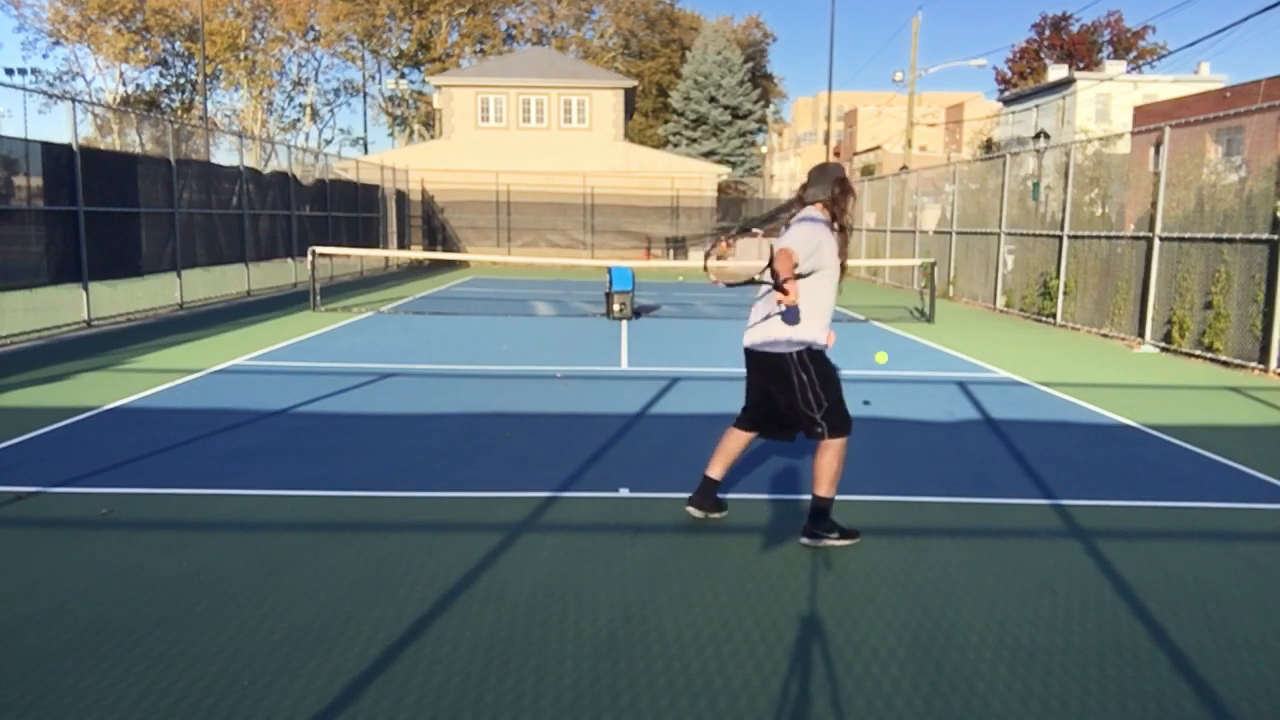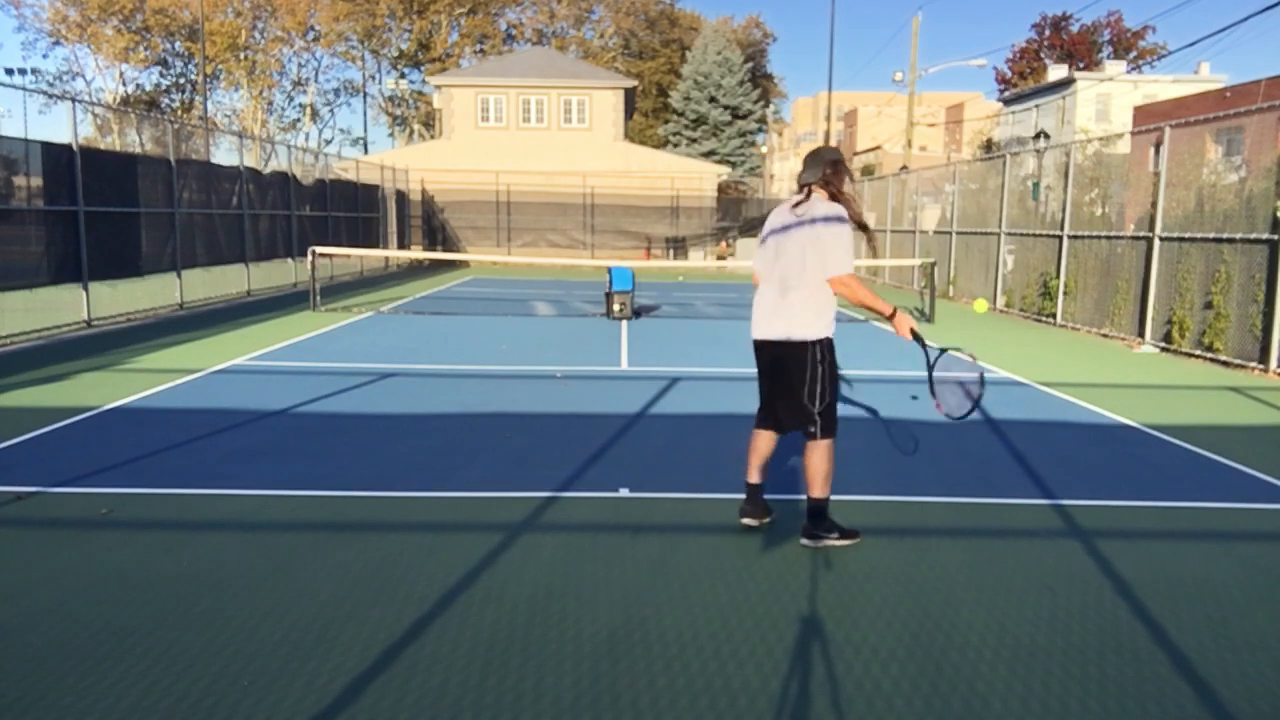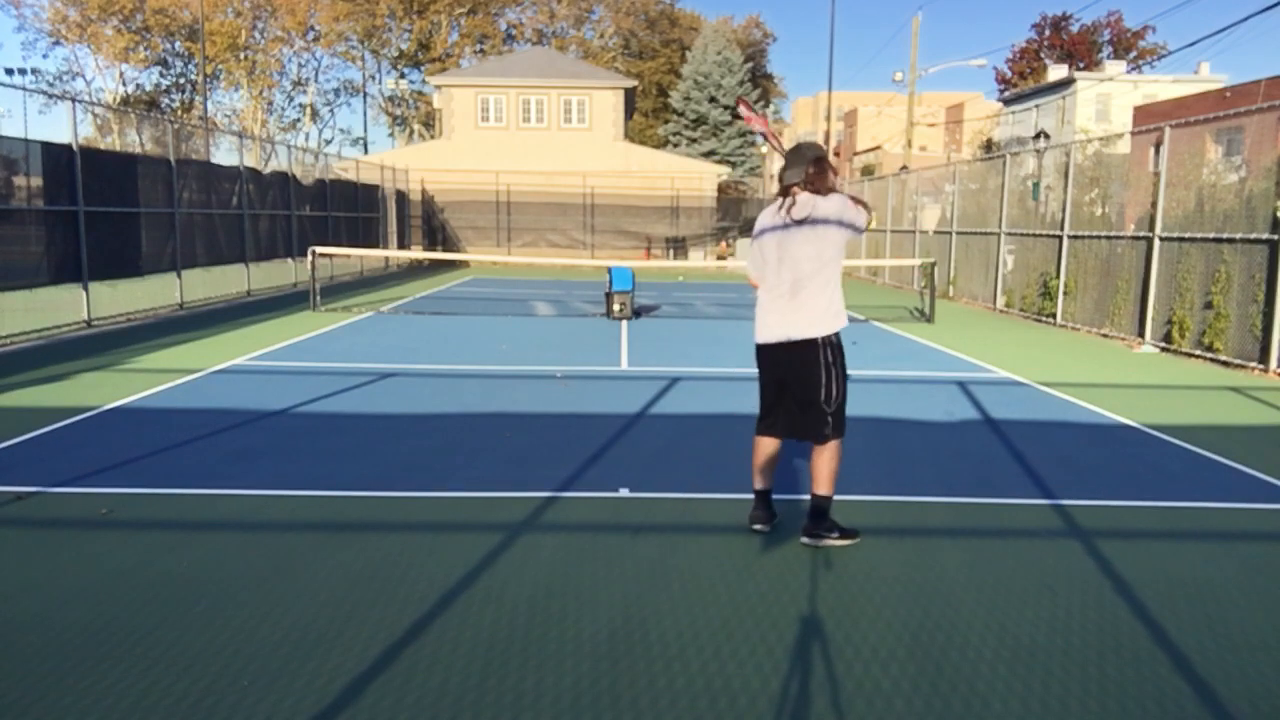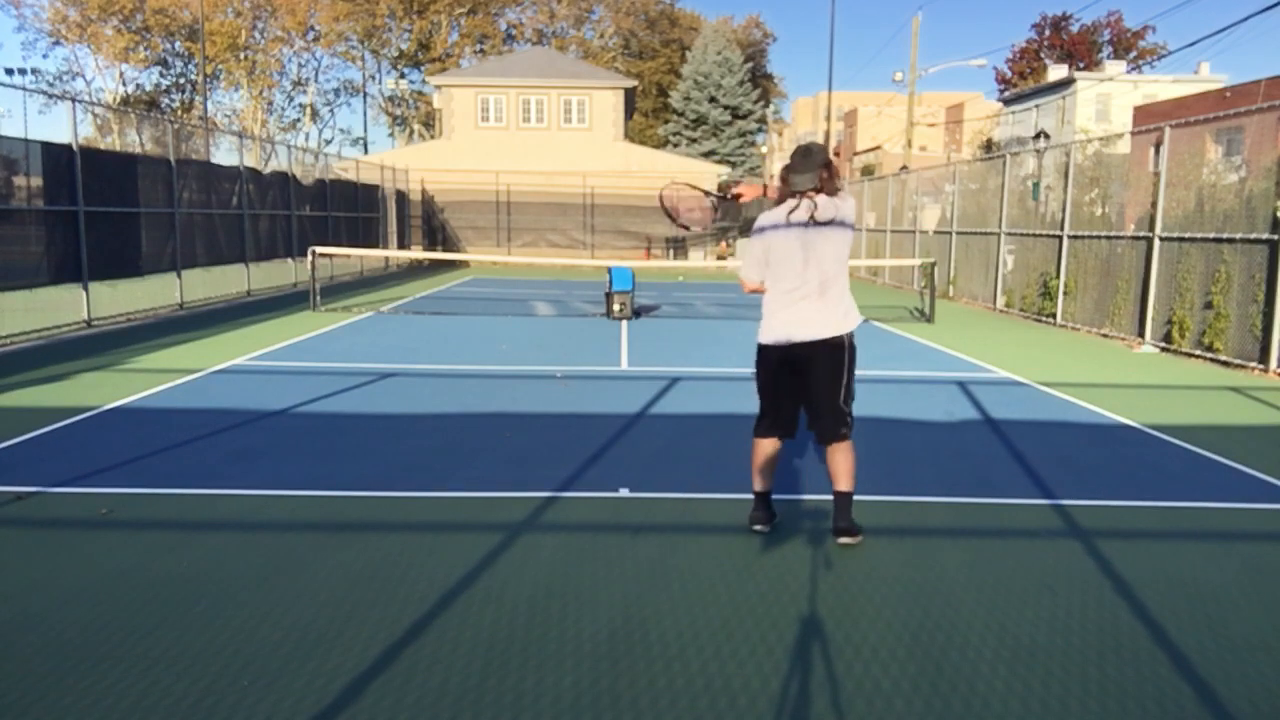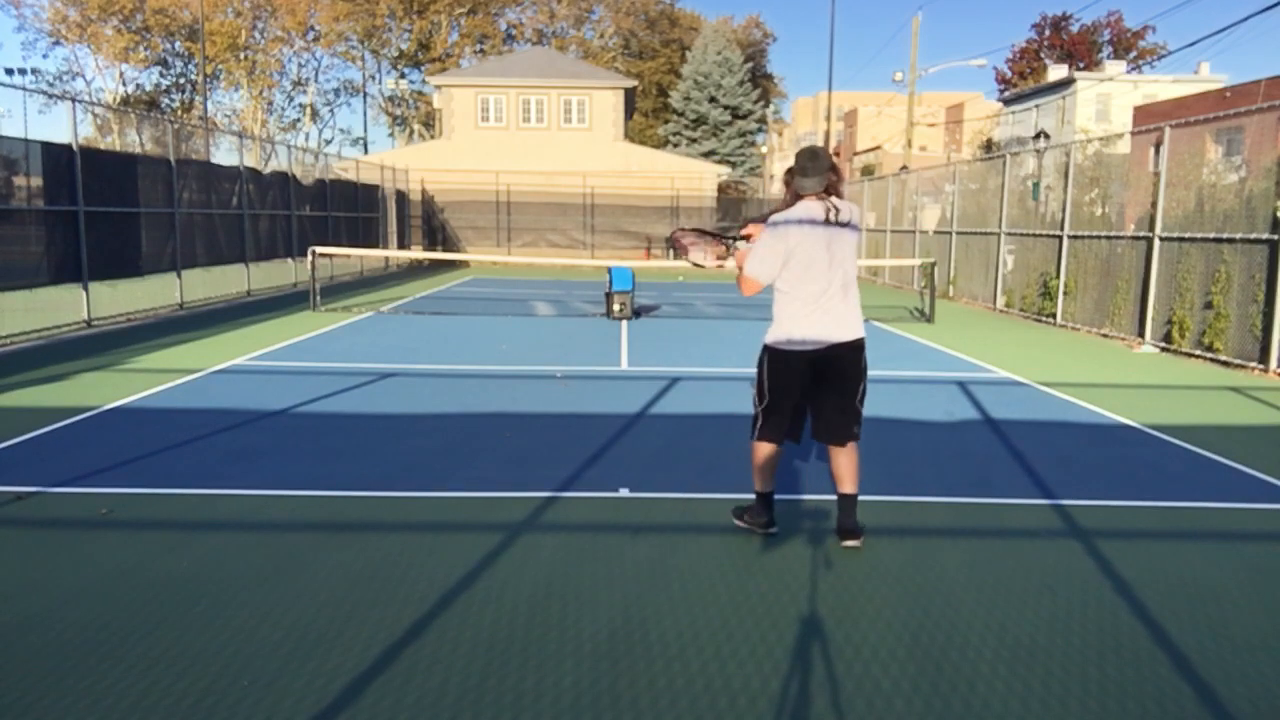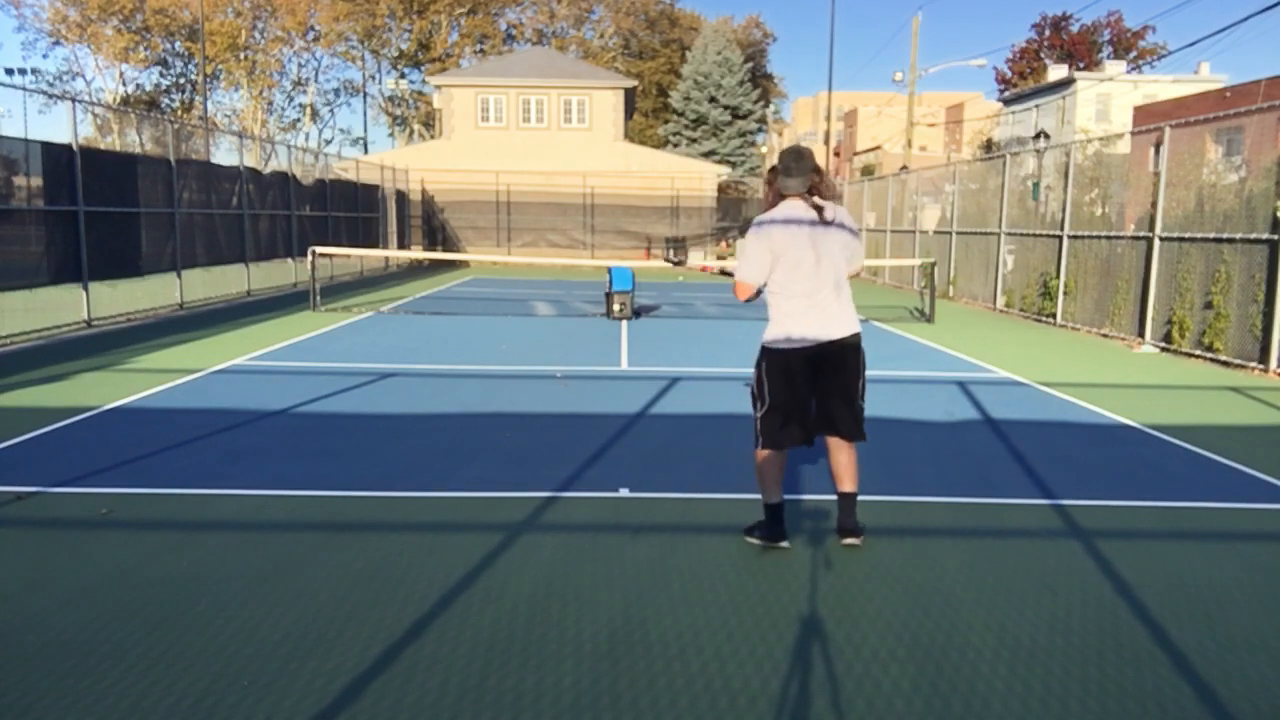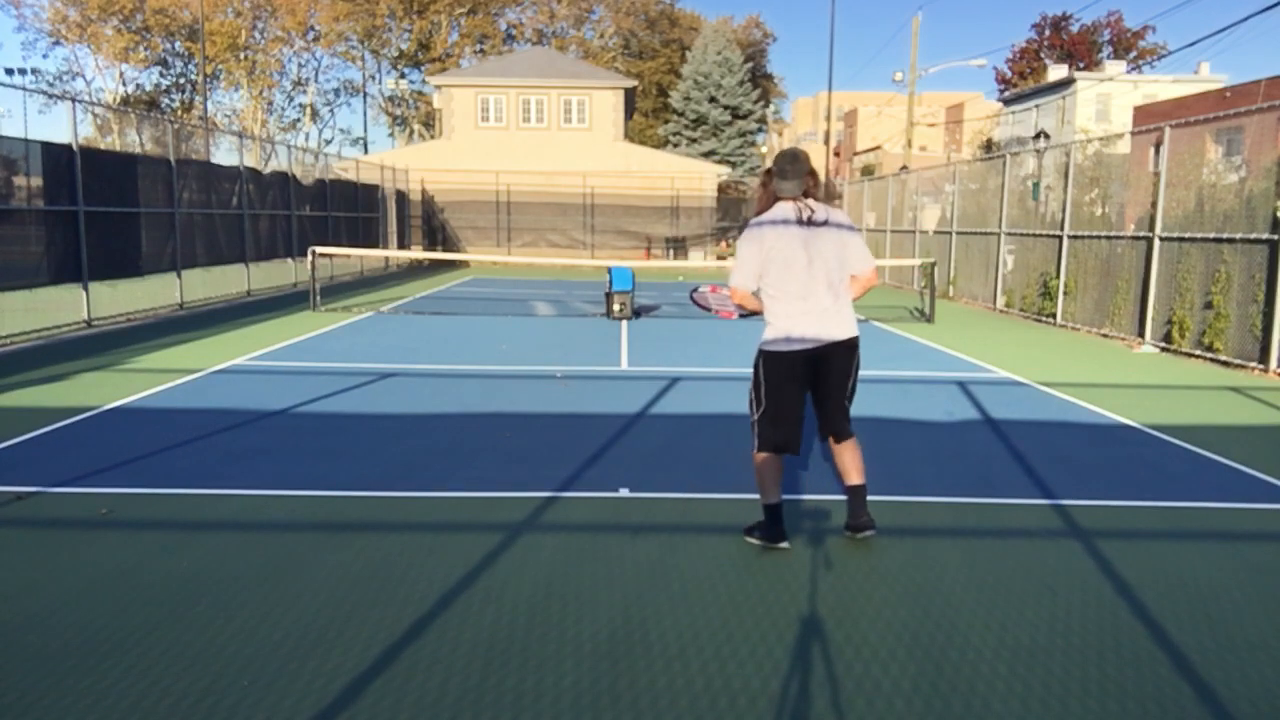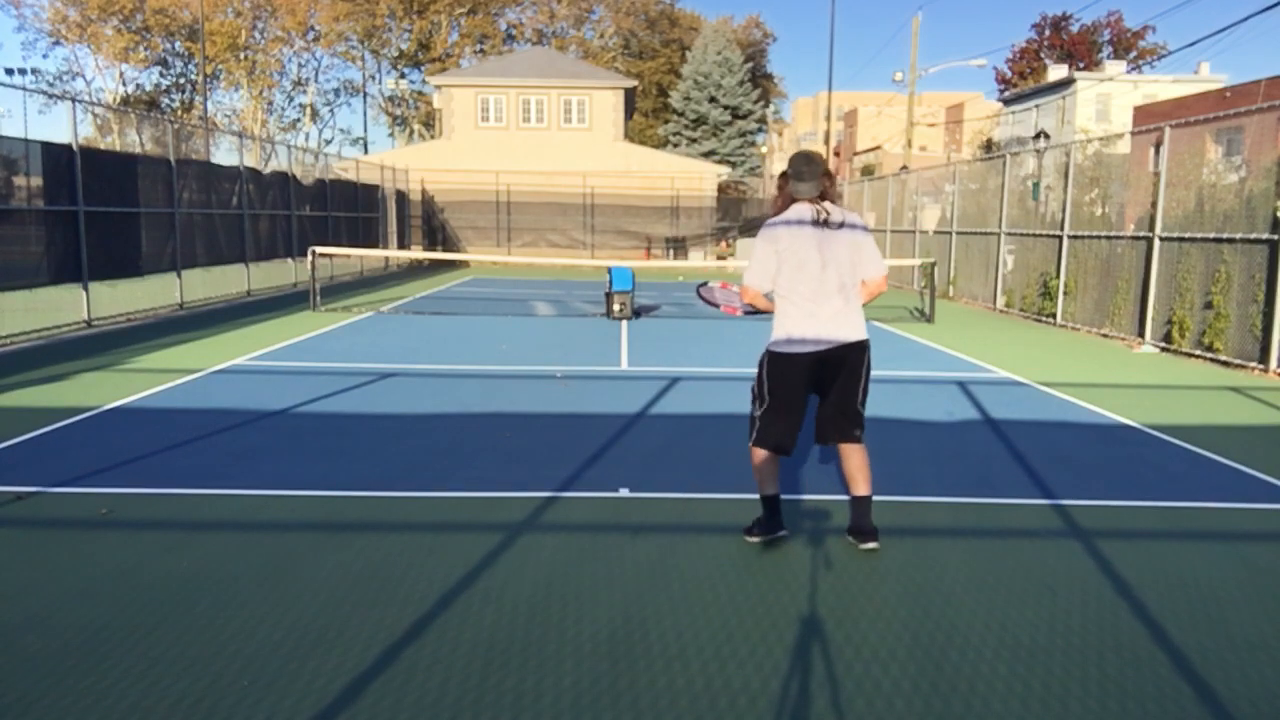
dt=0.2s
person 1, frame 1
left shoulder: (818, 228)
right shoulder: (814, 225)
right elbow: (785, 257)
left wrist: (820, 326)
right wrist: (787, 284)
left hip: (762, 343)
right hip: (791, 348)
left knee: (750, 420)
right knee: (835, 430)
left ankle: (704, 495)
right ankle: (818, 523)
person 1, frame 2
left shoulder: (776, 215)
right shoulder: (830, 216)
right elbow: (841, 281)
right wrist: (892, 314)
left hip: (766, 333)
right hip: (804, 336)
left knee: (769, 418)
right knee: (819, 428)
left ankle: (753, 502)
right ankle: (816, 523)
person 1, frame 3
left shoulder: (766, 218)
right shoulder: (833, 207)
right elbow: (863, 213)
left hip: (770, 335)
right hip: (815, 335)
left knee: (769, 424)
right knee: (827, 429)
left ankle: (762, 508)
right ankle: (818, 522)
person 1, frame 4
left shoulder: (767, 221)
right shoulder: (844, 209)
left elbow: (749, 283)
right wrist: (766, 190)
left hip: (776, 339)
right hip: (830, 338)
left knee: (769, 425)
right knee: (836, 430)
left ankle: (761, 508)
right ankle: (843, 518)
person 1, frame 5
left shoulder: (780, 224)
right shoulder: (851, 216)
left elbow: (749, 286)
left wrist: (745, 263)
left hip: (789, 343)
right hip: (845, 340)
left knee: (768, 428)
right knee: (843, 433)
left ankle: (762, 510)
right ankle: (848, 523)
person 1, frame 6
left shoulder: (766, 225)
right shoulder: (841, 218)
left elbow: (742, 291)
left wrist: (752, 276)
left hip: (787, 344)
right hip: (842, 338)
left knee: (770, 435)
right knee: (841, 430)
left ankle: (774, 523)
right ankle: (848, 521)
person 1, frame 7
left shoulder: (759, 228)
right shoulder: (838, 221)
left elbow: (739, 294)
right elbow: (868, 275)
left hip: (784, 346)
right hip: (839, 340)
left knee: (767, 438)
right knee: (840, 431)
left ankle: (773, 525)
right ankle: (859, 513)
person 1, frame 8
left shoulder: (776, 229)
right shoulder: (852, 224)
left elbow: (751, 294)
right elbow: (877, 283)
left hip: (791, 348)
right hip: (849, 344)
left knee: (765, 436)
right knee: (850, 434)
left ankle: (771, 517)
right ankle: (864, 524)
